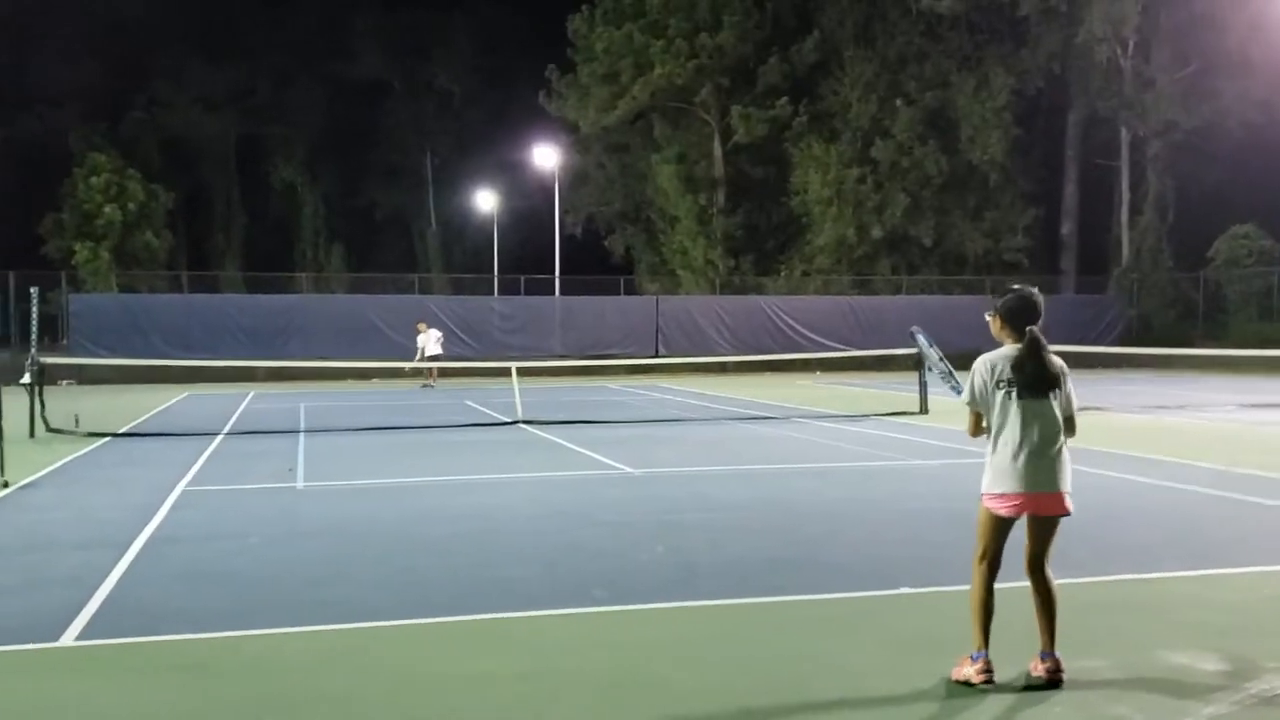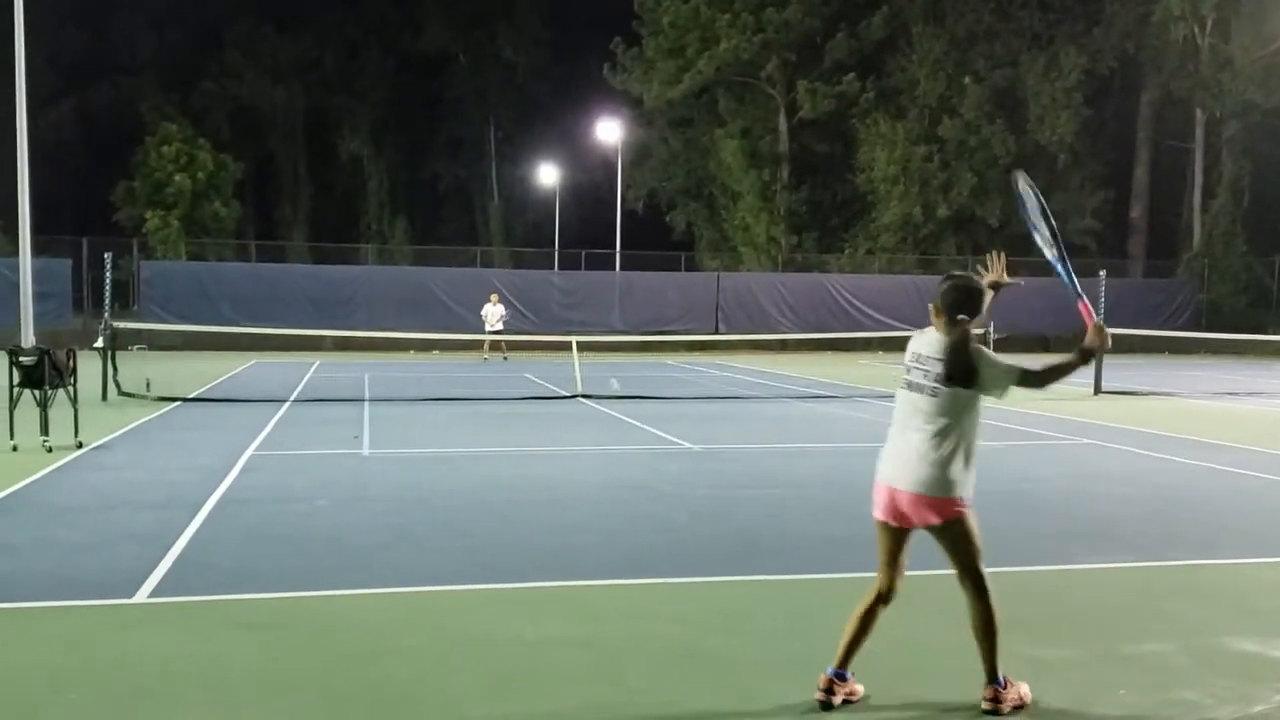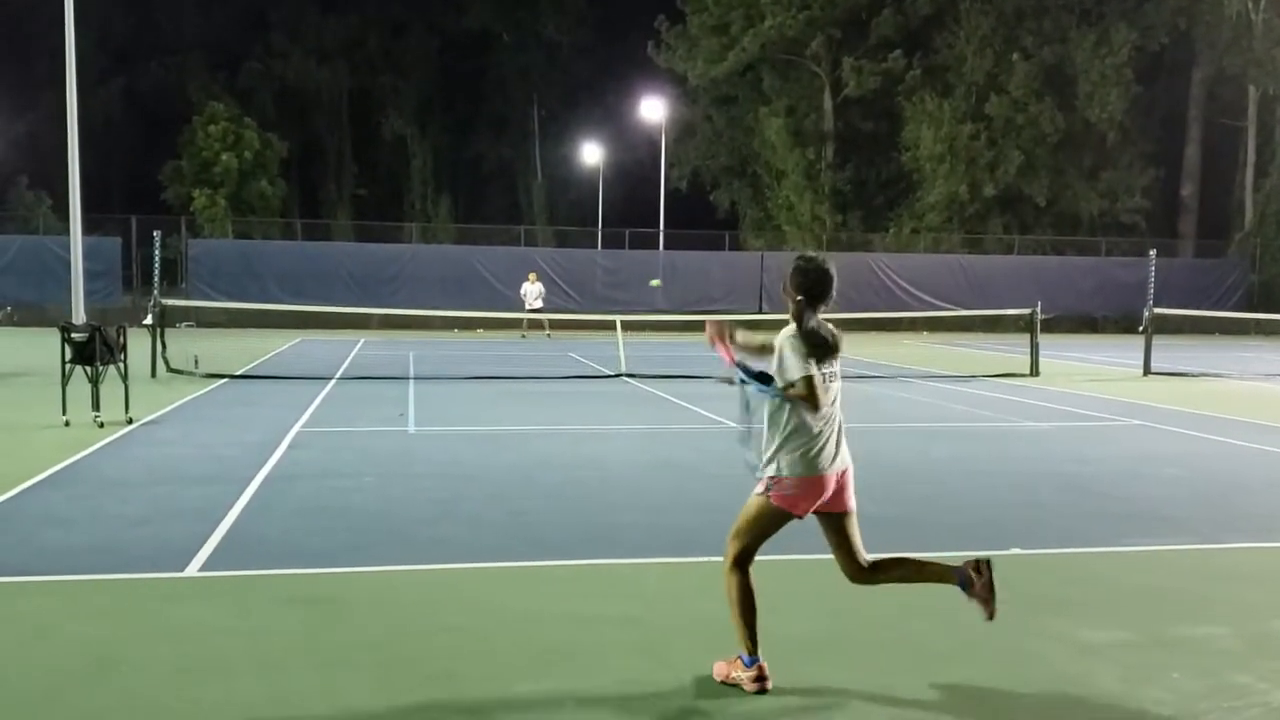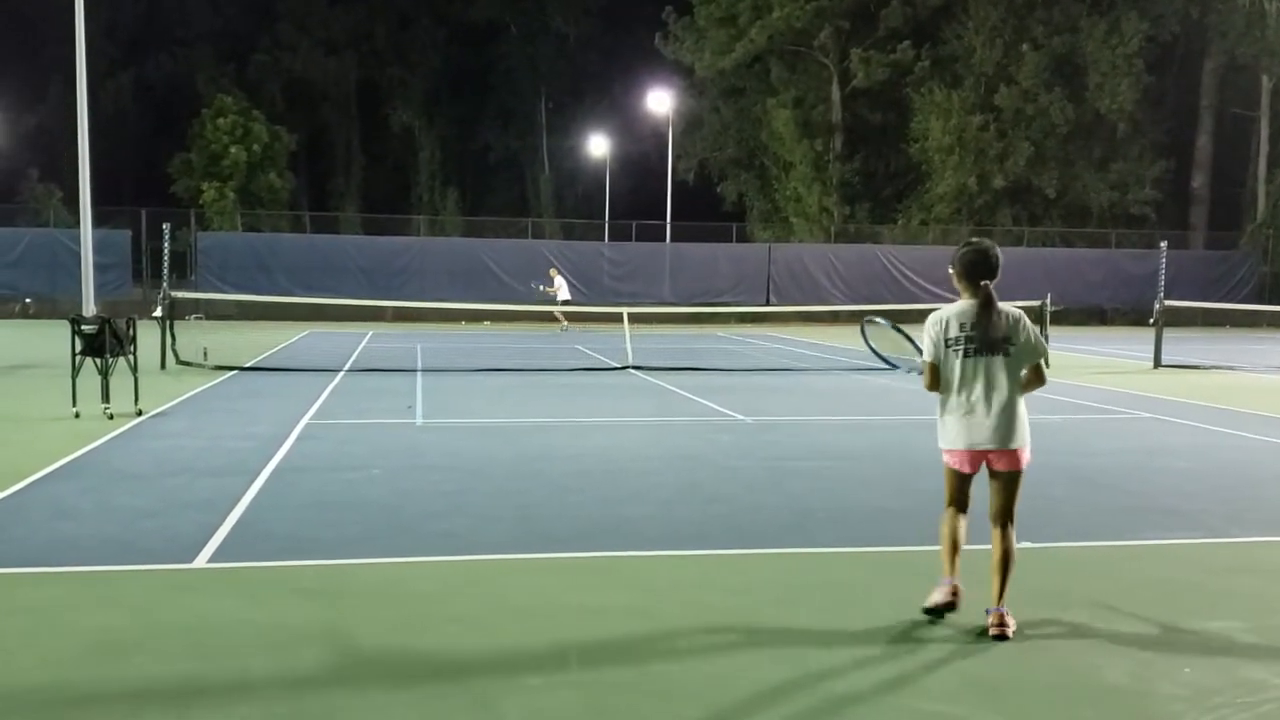
dt=1s
person 1, frame 1
left shoulder: (989, 364)
right shoulder: (1057, 366)
left elbow: (975, 429)
right elbow: (1070, 428)
left hip: (1006, 482)
right hip: (1052, 481)
left knee: (984, 567)
right knee: (1037, 567)
left ankle: (979, 660)
right ankle: (1049, 659)
person 1, frame 2
left shoulder: (916, 344)
right shoulder: (977, 360)
left elbow: (944, 333)
right elbow: (1035, 379)
left wrist: (987, 287)
right wrist: (1087, 353)
left hip: (890, 480)
right hip: (936, 489)
left knee: (885, 586)
right knee: (975, 585)
left ankle: (835, 679)
person 1, frame 3
left shoulder: (794, 337)
right shoulder: (822, 331)
left elbow: (813, 401)
left wrist: (772, 385)
right wrist: (738, 340)
left hip: (795, 472)
right hip: (834, 468)
left knee: (736, 557)
right knee: (860, 569)
left ankle: (750, 665)
right ankle: (965, 575)
person 1, frame 4
left shoulder: (940, 320)
right shoulder: (1015, 320)
left elbow: (931, 383)
right elbow: (1037, 378)
left hip: (961, 434)
right hip: (1006, 435)
left knee: (955, 508)
right knee: (1001, 521)
left ankle: (949, 584)
right ankle: (998, 613)
